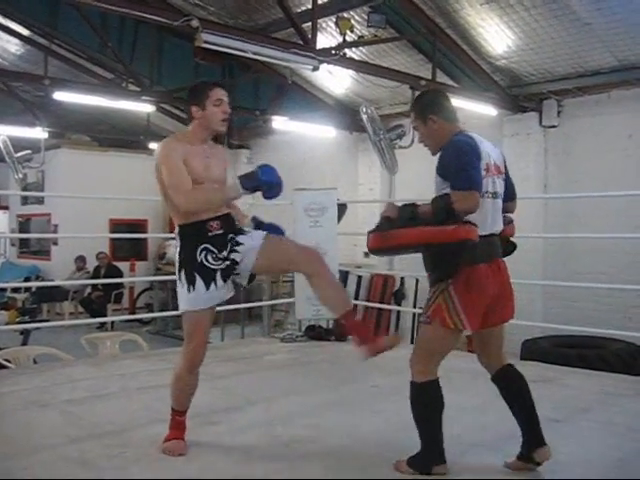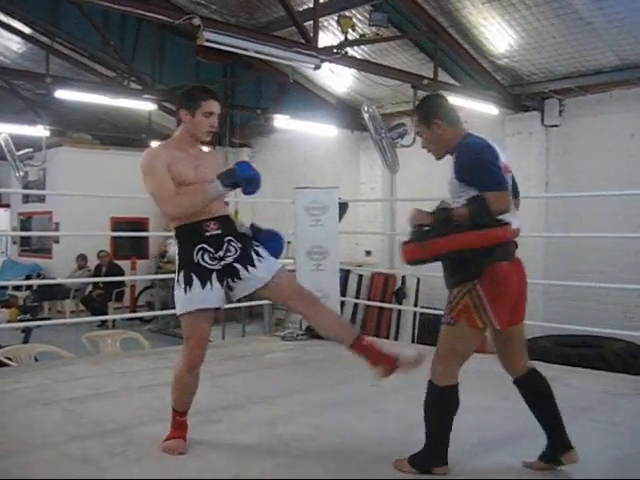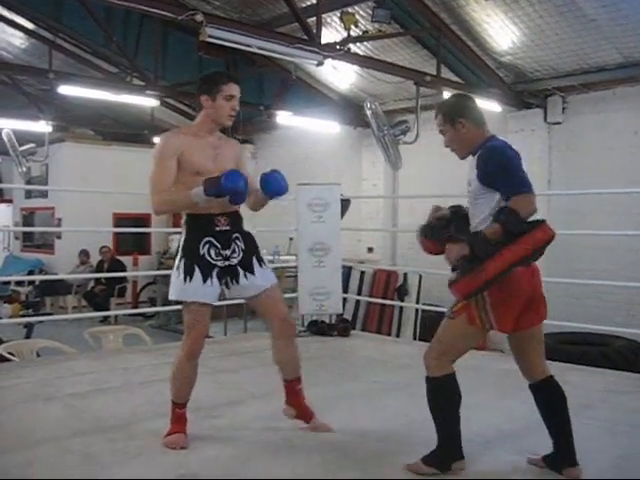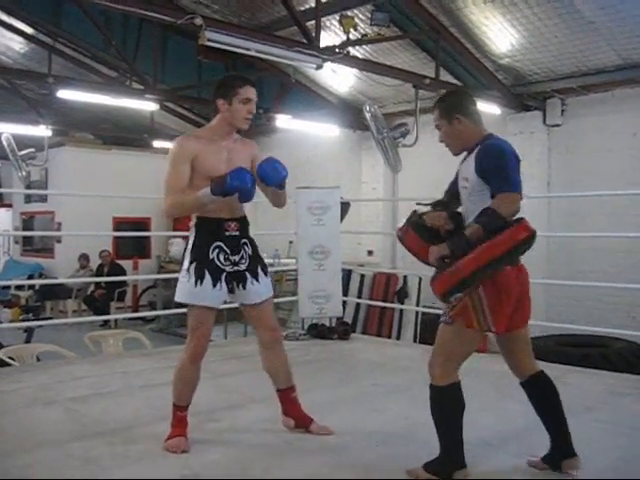
dt=0.2s
person 1, frame 1
left shoulder: (457, 148)
right shoulder: (491, 150)
left elbow: (466, 202)
right elbow: (509, 204)
left hip: (461, 272)
right hip: (492, 266)
left knee: (422, 364)
right knee: (494, 360)
left ankle: (431, 459)
right ankle: (534, 444)
person 1, frame 2
left shoulder: (470, 150)
right shoulder: (488, 150)
left elbow: (499, 202)
left wrist: (437, 217)
right wrist: (453, 214)
left hip: (482, 273)
right hip: (506, 267)
left knee: (443, 367)
right knee: (517, 363)
left ankle: (432, 458)
right ankle: (560, 447)
person 1, frame 3
left shoulder: (494, 153)
right shoulder: (494, 154)
left elbow: (525, 205)
left wrist: (471, 245)
left hip: (497, 278)
right hip: (521, 273)
left knee: (436, 359)
right knee: (535, 369)
person 1, frame 4
left shoulder: (495, 150)
right shoulder: (470, 160)
left elbow: (508, 205)
right elbow: (451, 203)
left wrist: (453, 246)
right wrist: (438, 216)
left hip: (487, 277)
right hip: (506, 273)
left knee: (441, 367)
right knee: (524, 365)
person 2, frame 1
left shoulder: (218, 153)
right shoulder: (170, 149)
right elbow: (188, 203)
left wrist: (249, 223)
right wrist: (243, 184)
left hip: (233, 236)
right hip: (196, 248)
left knee: (311, 259)
right knee: (195, 350)
left ankle: (366, 338)
right ankle: (176, 428)
person 2, frame 2
left shoulder: (212, 158)
right shoulder: (156, 158)
right elbow: (172, 208)
left wrist: (250, 232)
right wrist: (222, 184)
left hip: (233, 240)
right hip: (195, 252)
left knee: (304, 300)
right knee: (194, 351)
left ankle: (381, 359)
right ankle: (177, 427)
person 2, frame 3
left shoulder: (233, 147)
right shoulder: (173, 143)
left elbow: (253, 202)
right elbow: (158, 203)
left wrist: (268, 191)
right wrist: (205, 191)
left hip: (237, 238)
right hip: (202, 241)
left knee: (282, 320)
right knee: (194, 342)
left ankle: (296, 402)
right ankle: (177, 421)
person 2, frame 4
left shoulder: (250, 149)
right shoulder: (189, 145)
left elbow: (279, 202)
right elbow: (171, 206)
left wrist: (277, 183)
right wrist: (212, 190)
left hip: (243, 243)
right hip: (208, 244)
left knee: (271, 332)
right knee: (197, 344)
left ankle: (292, 412)
right ankle: (178, 425)
